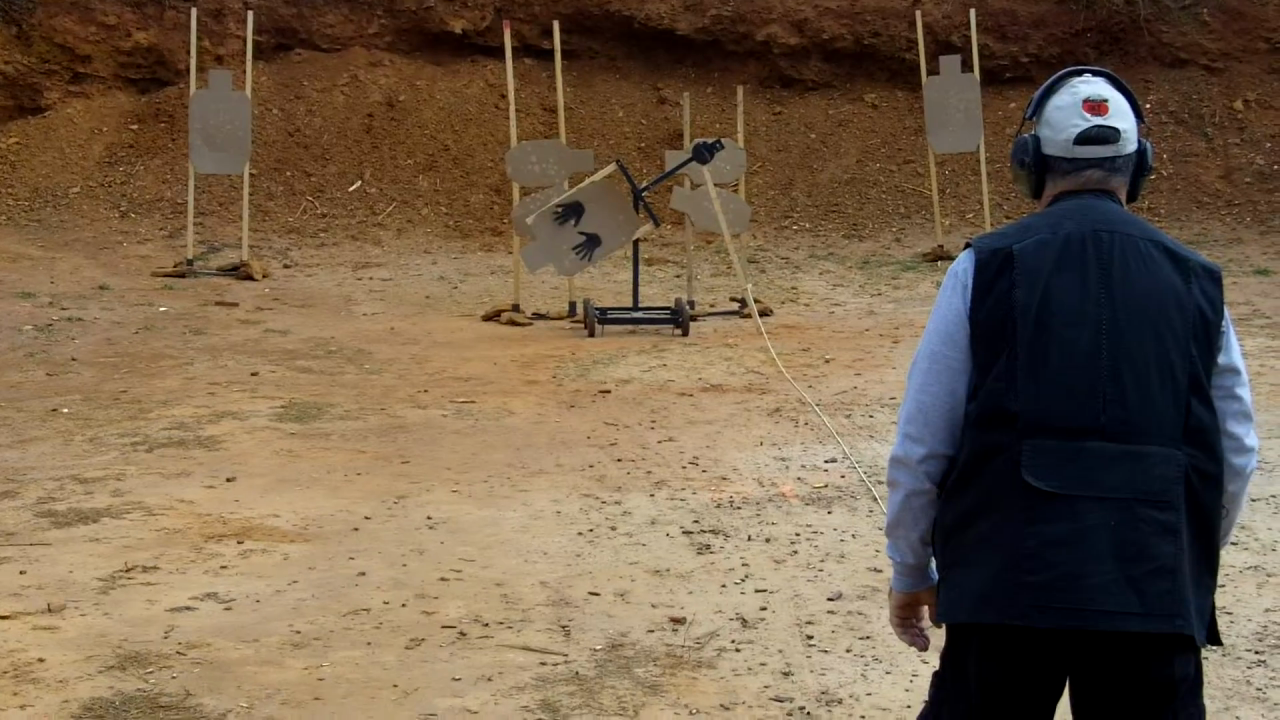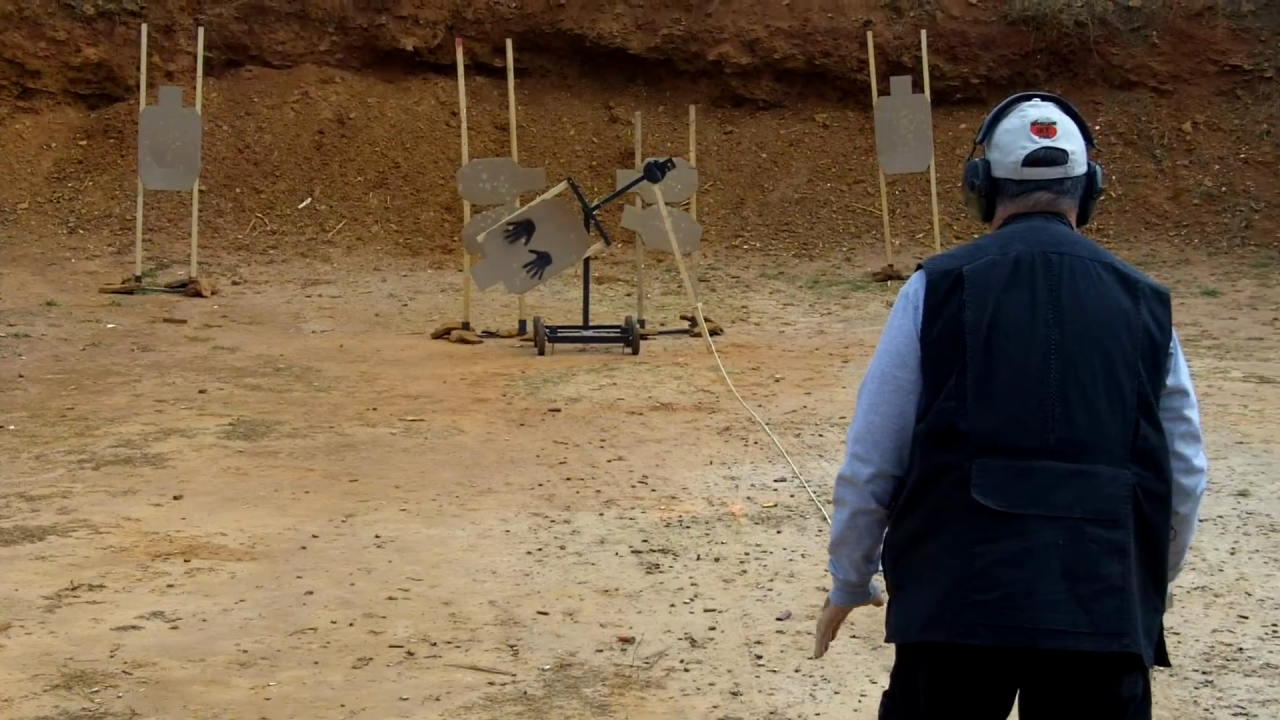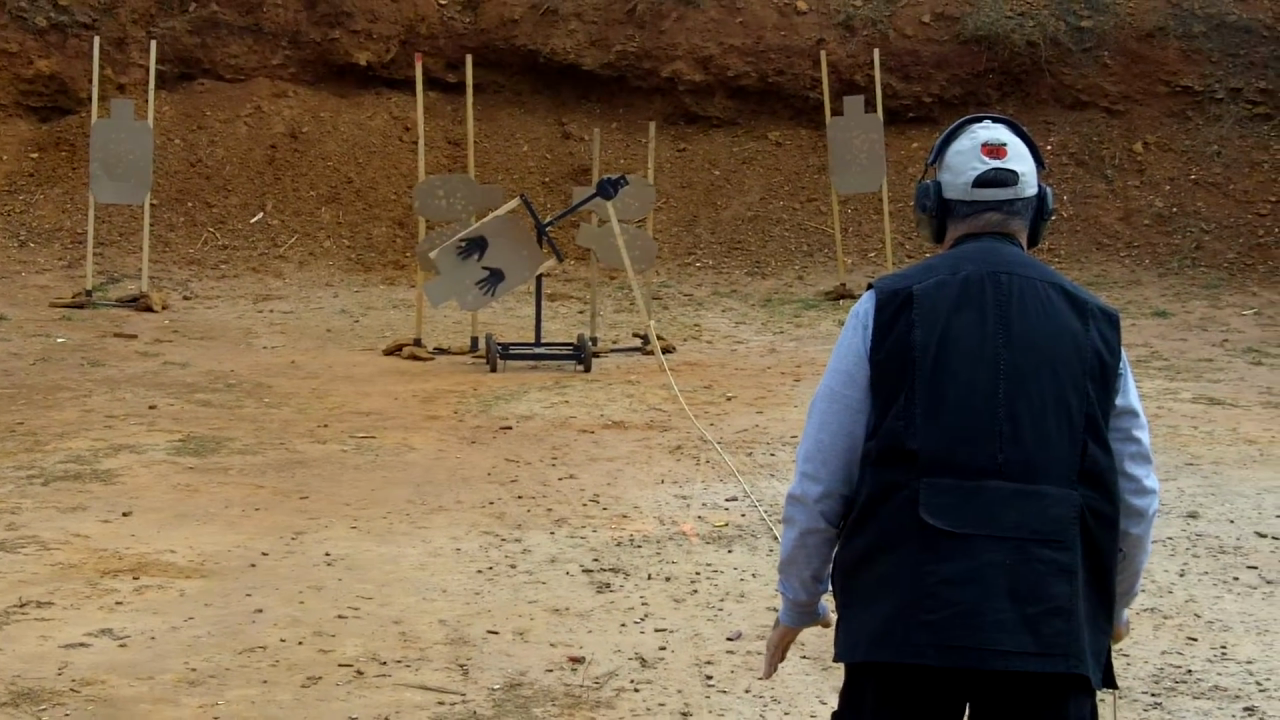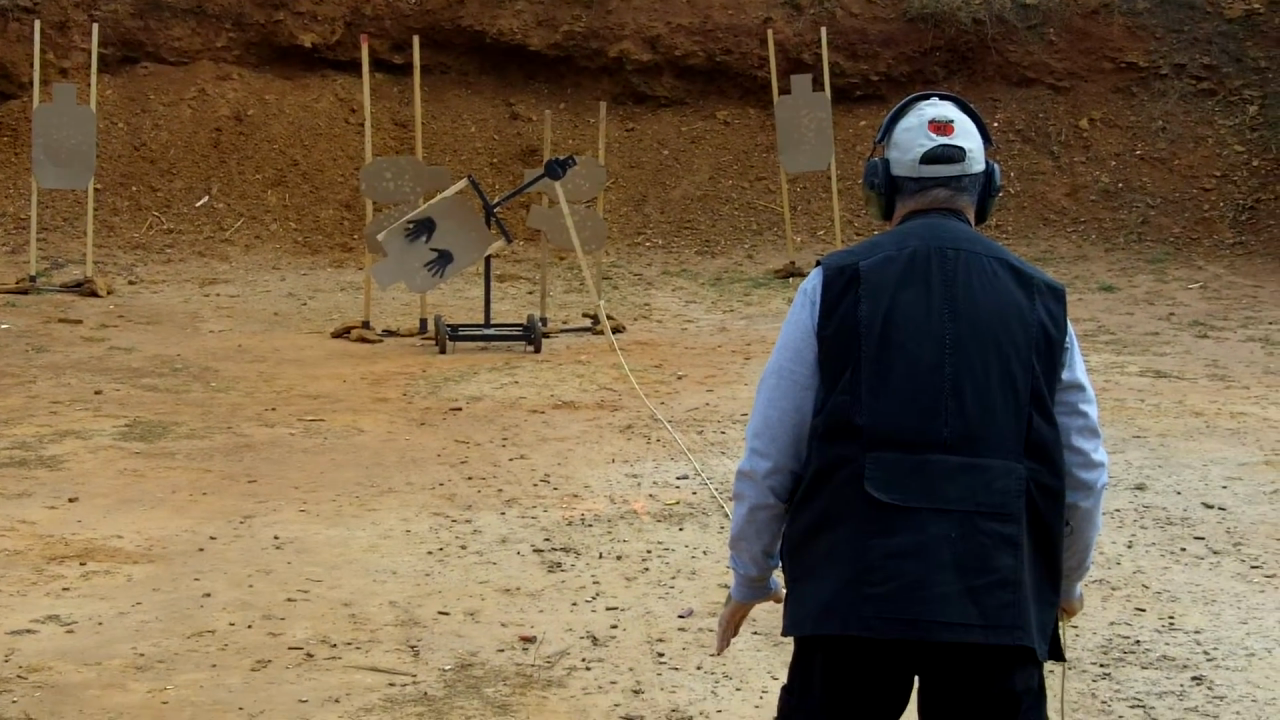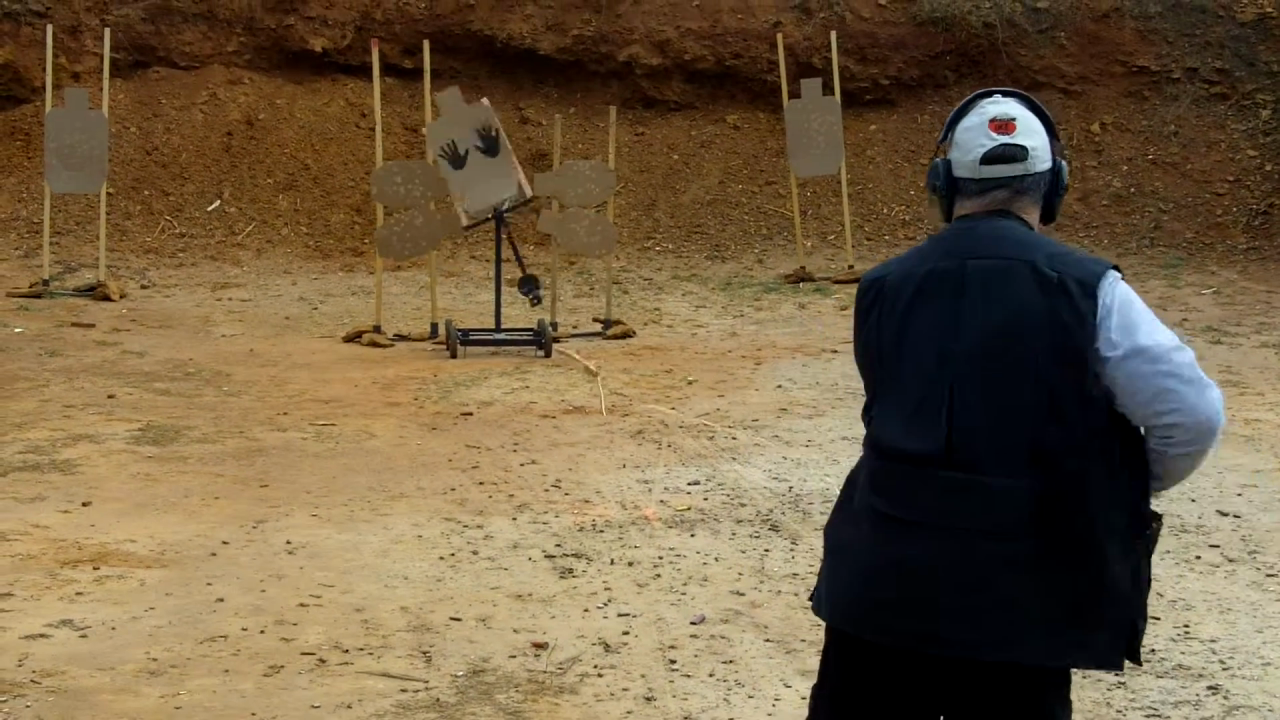
dt=1s
person 1, frame 1
left shoulder: (987, 266)
right shoulder: (1196, 281)
left elbow: (921, 444)
right elbow: (1236, 453)
left wrist: (911, 569)
right wrist: (1190, 565)
left hip: (1006, 582)
right hip: (1154, 588)
person 1, frame 2
left shoulder: (939, 287)
right shoulder: (1144, 304)
left elbow: (870, 464)
right elbow: (1184, 474)
left wrist: (850, 579)
right wrist: (1151, 582)
left hip: (955, 599)
right hip: (1102, 606)
person 1, frame 3
left shoulder: (888, 307)
right shoulder: (1094, 324)
left elbow: (818, 483)
right elbow: (1135, 496)
left wrist: (798, 601)
right wrist: (1110, 605)
left hip: (904, 619)
right hip: (1050, 625)
person 1, frame 4
left shoulder: (836, 283)
right shoulder: (1040, 299)
left elbow: (768, 458)
right elbow: (1083, 469)
left wrist: (750, 576)
right wrist: (1066, 579)
left hip: (855, 586)
right hip: (996, 592)
person 1, frame 5
left shoulder: (884, 289)
right shoulder: (1087, 288)
right elbow: (1191, 412)
right wrist: (1132, 480)
left hip: (884, 580)
right hip: (1020, 593)
